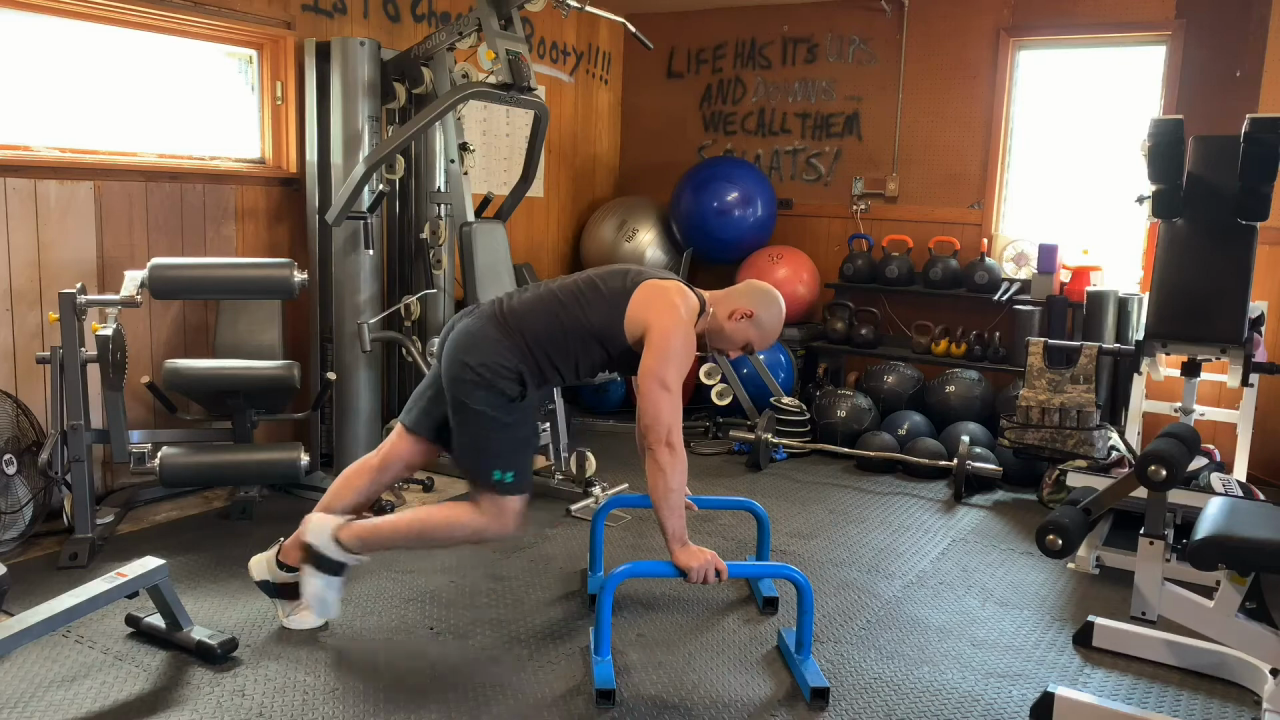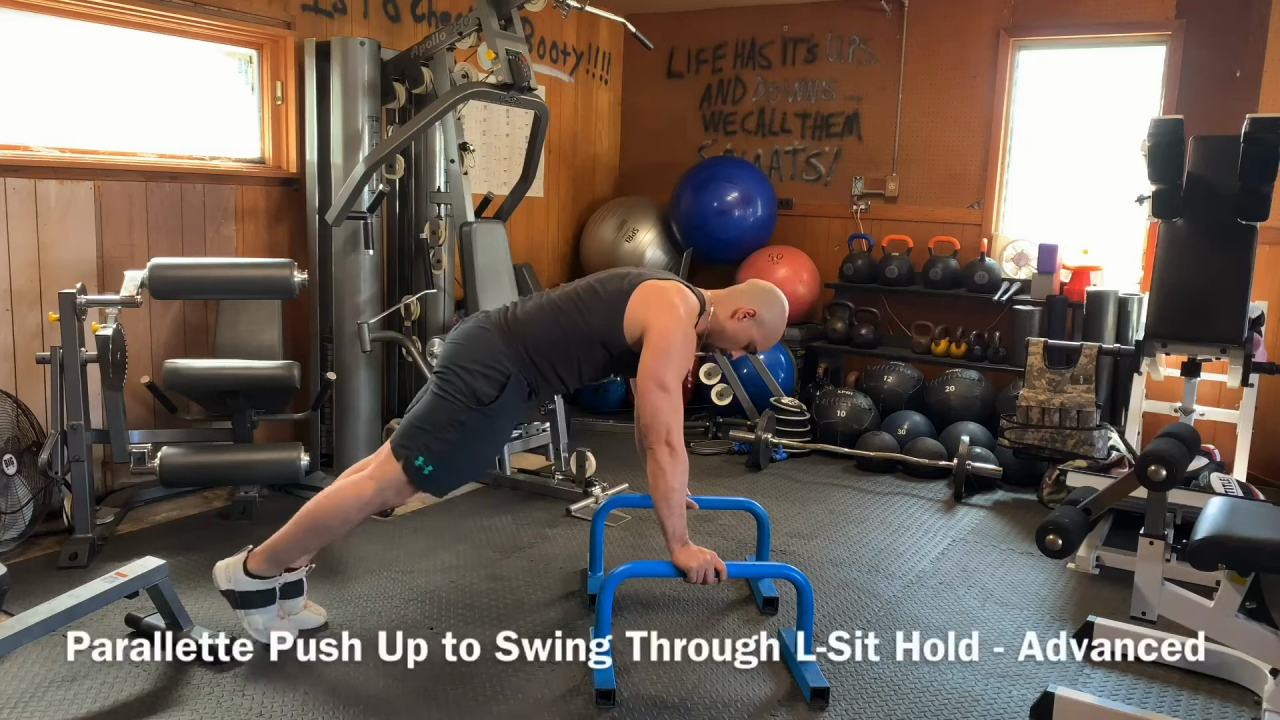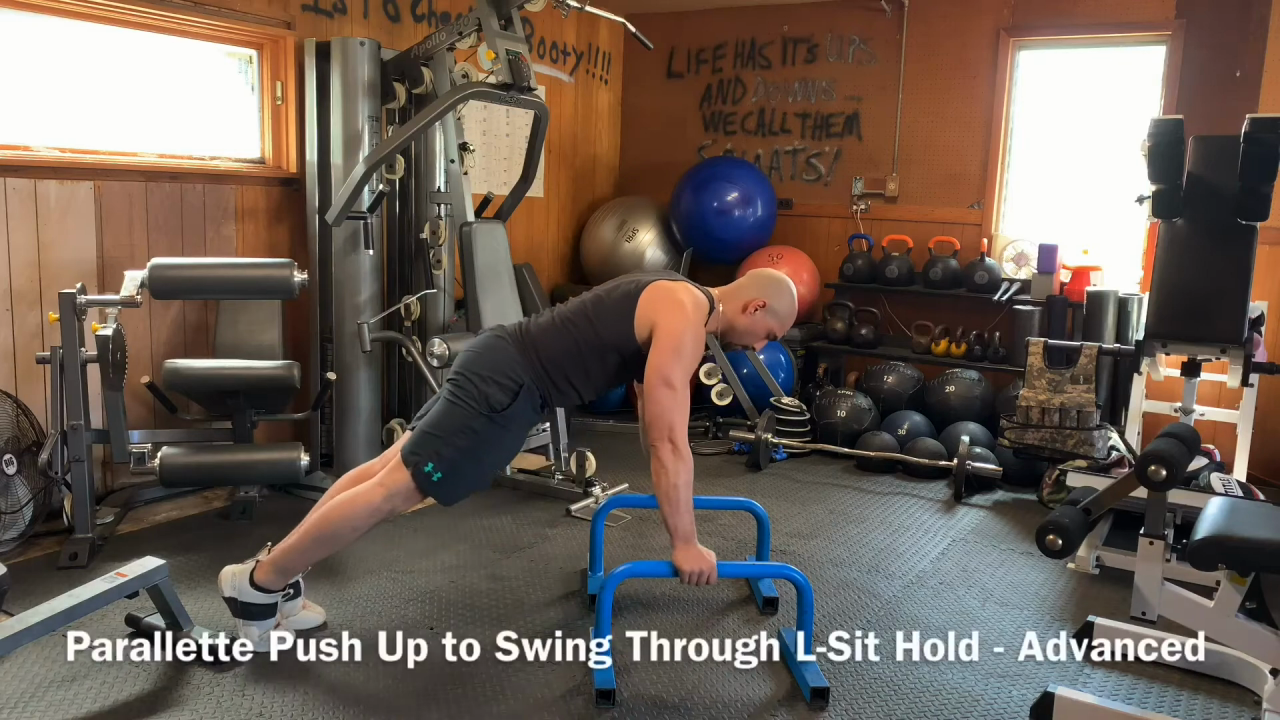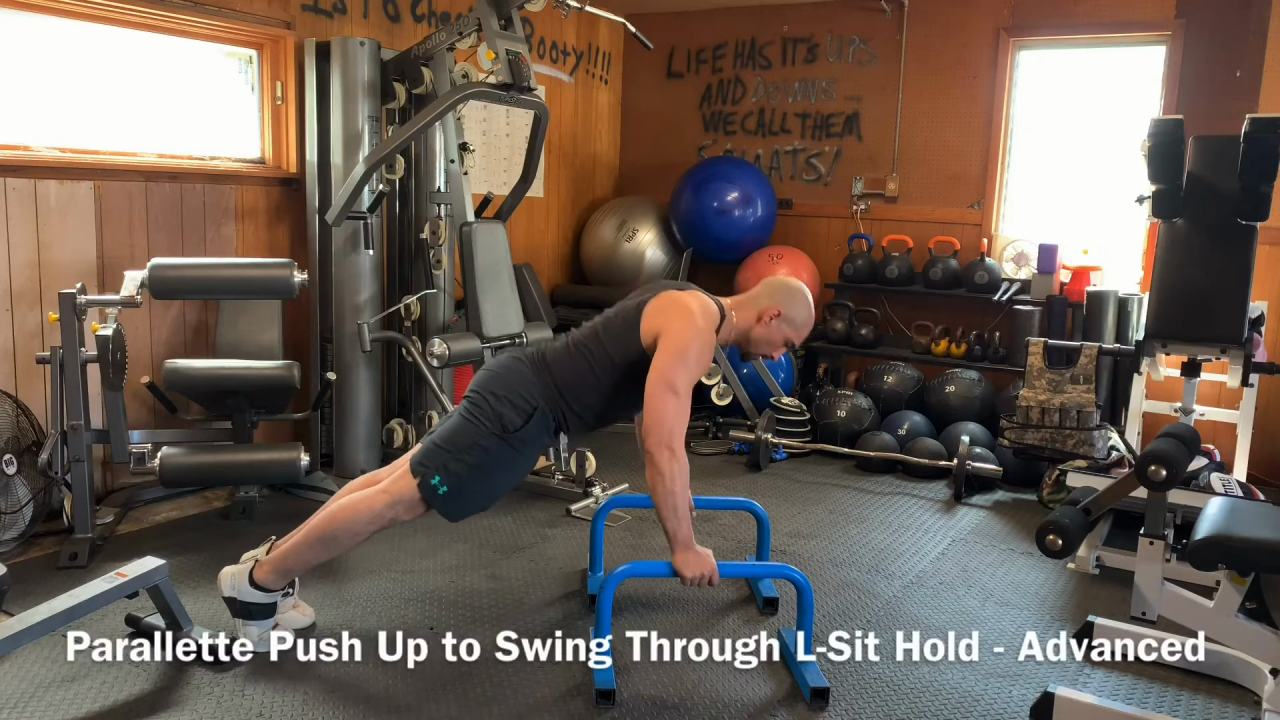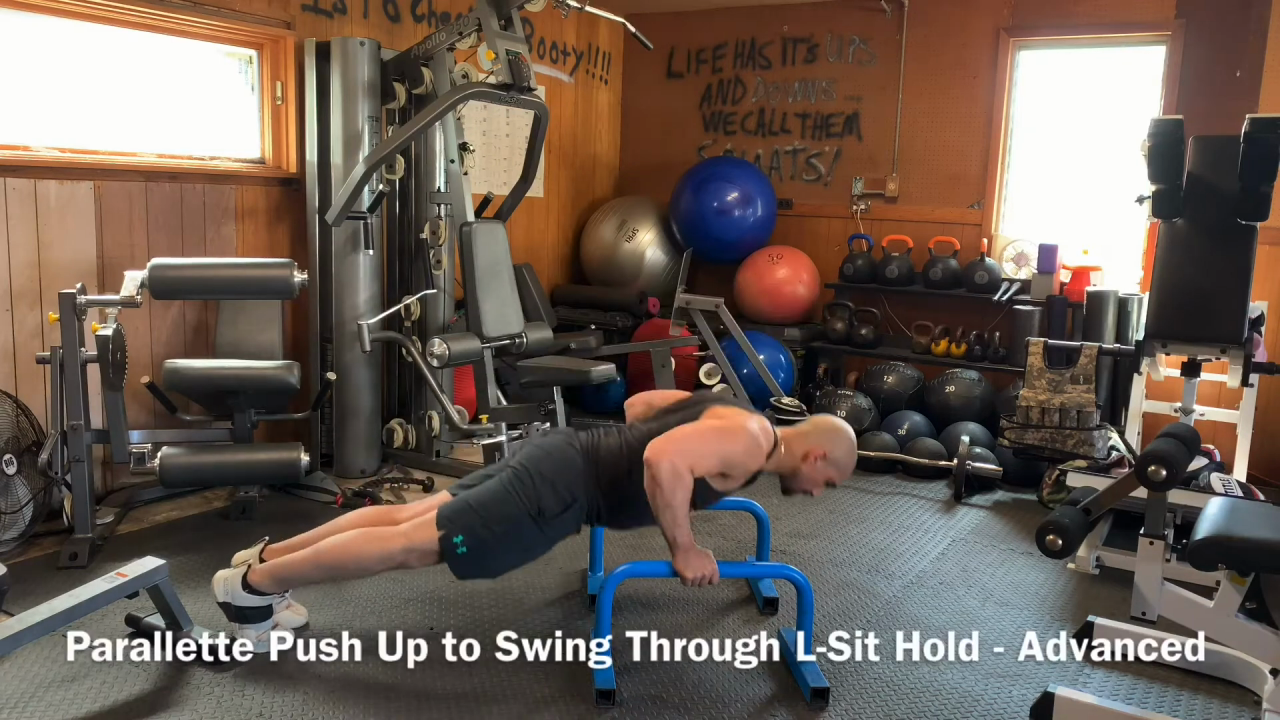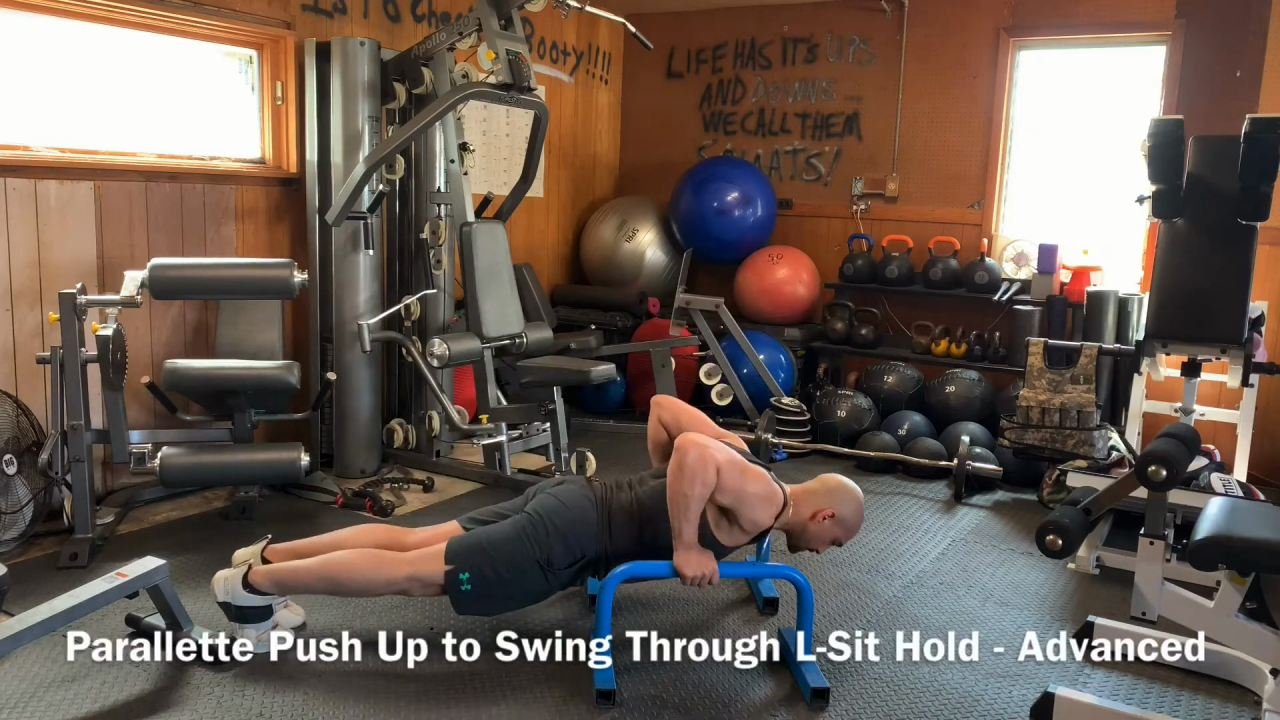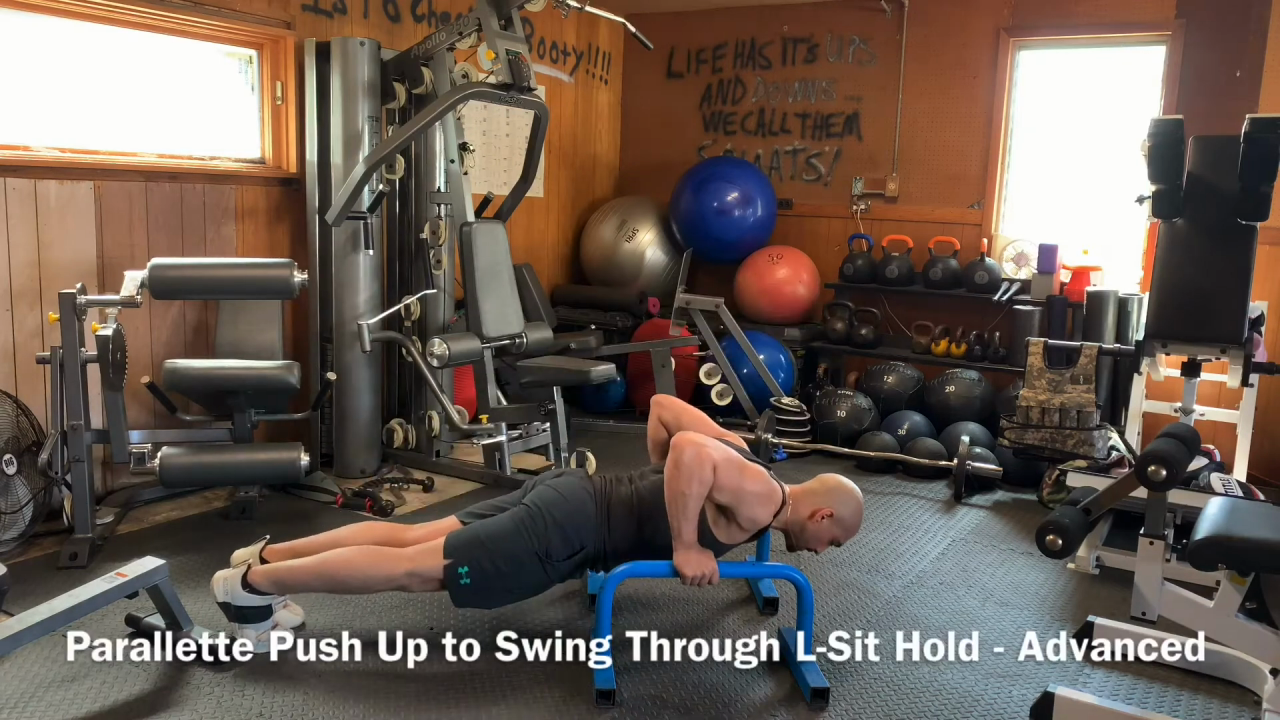
dt=0.4s
person 1, frame 1
left shoulder: (667, 299)
right shoulder: (677, 322)
left elbow: (650, 416)
right elbow: (664, 440)
left wrist: (663, 486)
right wrist: (679, 544)
left hip: (478, 334)
right hip: (496, 364)
left knee: (393, 459)
right knee: (496, 518)
left ankle: (289, 564)
right ankle: (336, 543)
person 1, frame 2
left shoulder: (668, 297)
right shoulder: (675, 322)
left elbow: (651, 416)
right elbow: (664, 441)
left wrist: (666, 490)
right wrist: (681, 545)
left hip: (484, 345)
right hip: (493, 373)
left knee: (388, 461)
right knee: (386, 482)
left ankle: (285, 572)
right ankle: (252, 572)
person 1, frame 3
left shoulder: (677, 298)
right shoulder: (685, 319)
left elbow: (653, 409)
right elbow: (668, 440)
left wrist: (671, 489)
right wrist: (684, 543)
left hip: (500, 363)
right hip: (506, 384)
left knee: (391, 466)
right knee: (393, 490)
left ankle: (278, 566)
right ankle: (257, 584)
person 1, frame 4
left shoulder: (692, 307)
right shoulder: (694, 328)
left elbow: (653, 415)
right elbow: (663, 445)
left wrist: (668, 485)
right wrist: (683, 548)
left hip: (521, 384)
right hip: (522, 405)
left knee: (399, 477)
right knee: (398, 499)
left ankle: (272, 563)
right ankle: (256, 583)
person 1, frame 5
left shoulder: (733, 416)
right shoulder: (750, 442)
left elbow: (638, 404)
right elbow: (661, 460)
left wrist: (669, 489)
right wrist: (684, 549)
left hip: (559, 454)
right hip: (560, 487)
left knee: (413, 514)
right knee: (413, 544)
left ankle: (267, 555)
right ankle: (251, 583)
person 1, frame 6
left shoulder: (740, 457)
right shoulder: (762, 502)
left elbow: (663, 407)
right elbow: (692, 452)
right wrist: (685, 545)
left hip: (570, 502)
right hip: (568, 539)
left knee: (416, 541)
right knee: (414, 575)
left ankle: (268, 555)
right ankle: (252, 582)
person 1, frame 7
left shoulder: (741, 455)
right shoulder: (761, 500)
left elbow: (663, 407)
right elbow: (689, 452)
right wrist: (685, 544)
left hip: (569, 495)
right hip: (567, 530)
left knee: (415, 536)
right knee: (413, 569)
left ankle: (267, 555)
right ankle: (250, 584)
